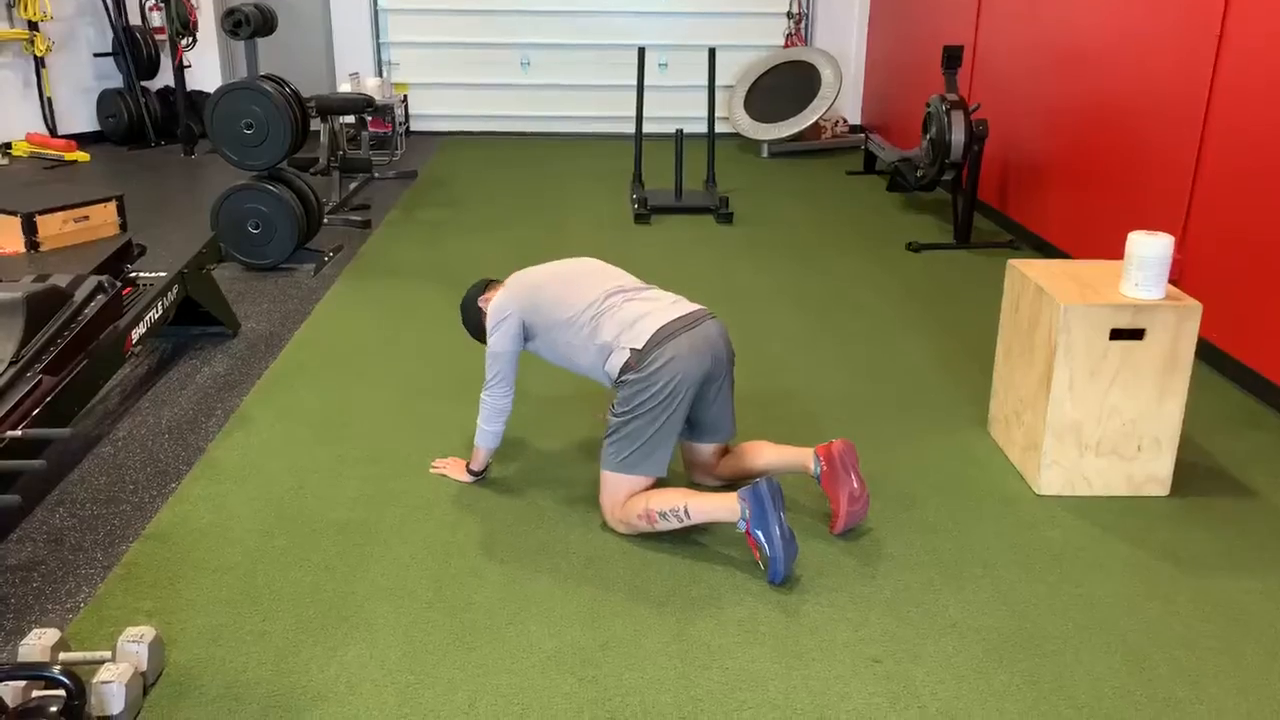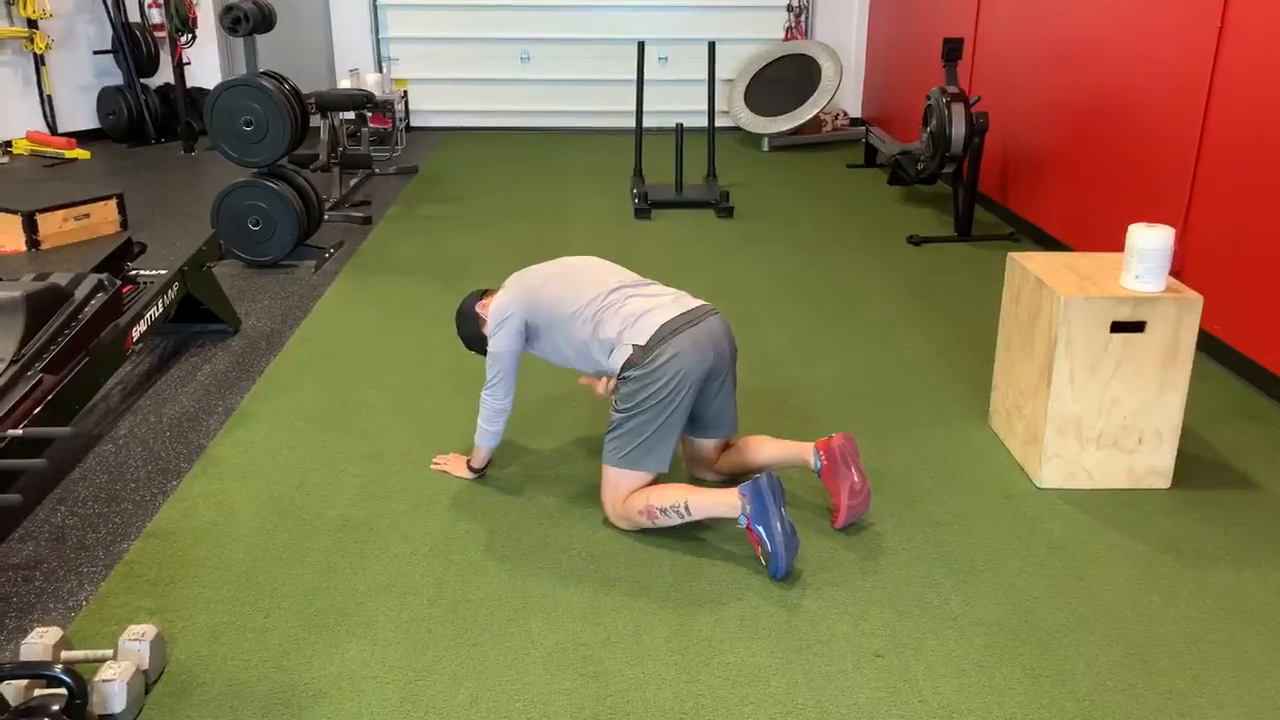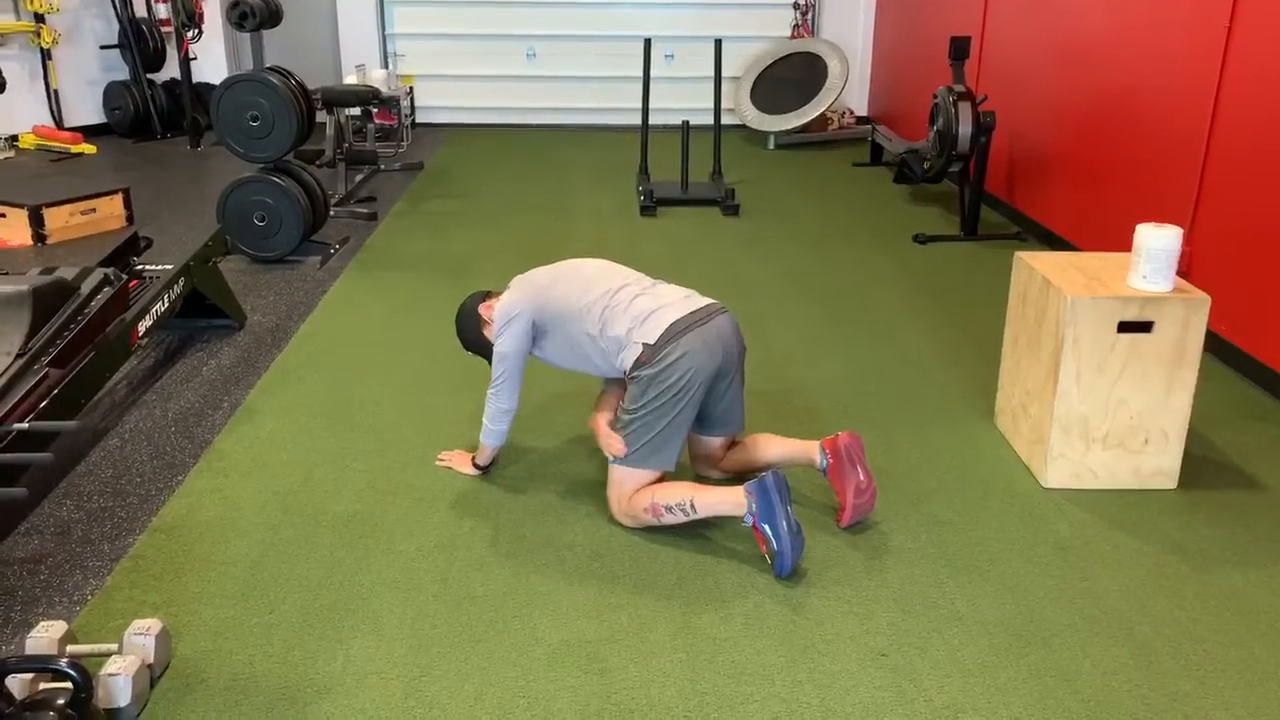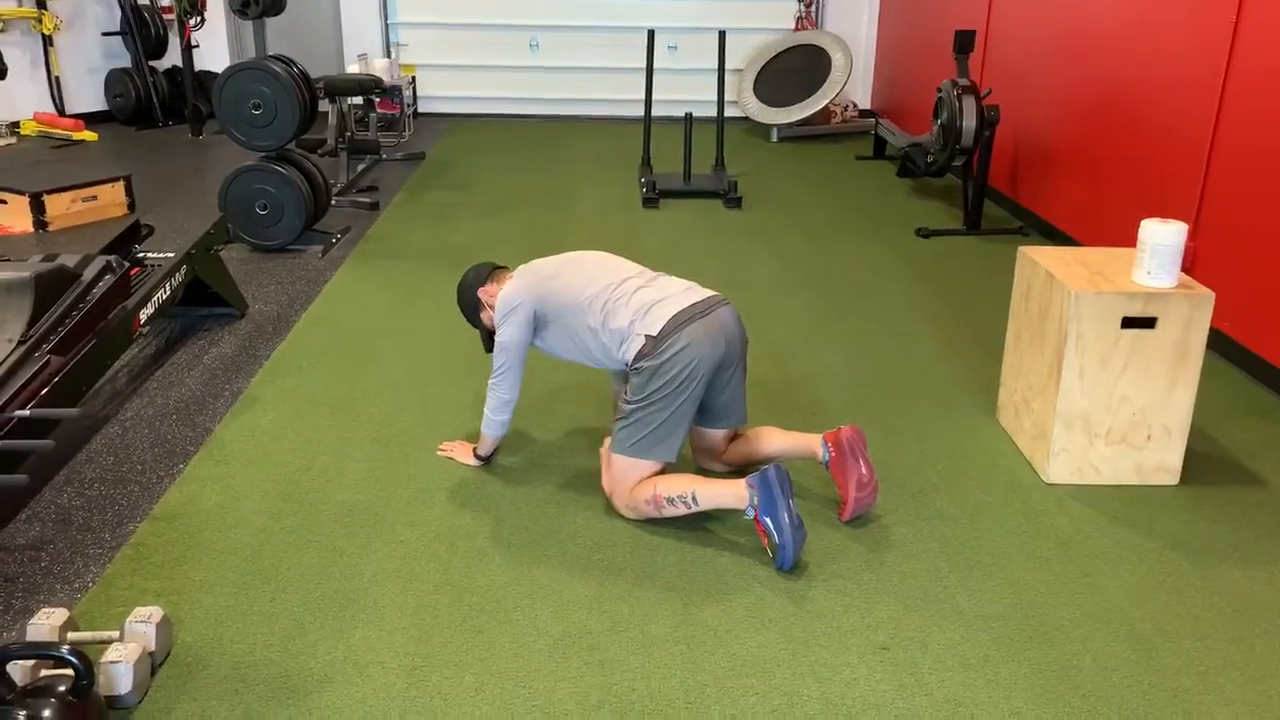
dt=1s
person 1, frame 1
left shoulder: (505, 305)
right shoulder: (569, 269)
left elbow: (498, 394)
left wrist: (475, 466)
right wrist: (629, 424)
left hip: (661, 358)
right hip: (706, 330)
left knee: (619, 511)
right knee: (709, 466)
left ankle: (743, 508)
right ankle: (821, 460)
person 1, frame 2
left shoulder: (506, 306)
right shoulder: (555, 277)
left elbow: (497, 395)
left wrist: (474, 463)
right wrist: (612, 381)
left hip: (663, 353)
right hip: (709, 325)
left knee: (621, 507)
right knee: (708, 462)
left ankle: (745, 502)
right ankle: (821, 454)
person 1, frame 3
left shoulder: (513, 307)
right shoulder: (555, 287)
left elbow: (502, 396)
left wrist: (480, 459)
right wrist: (602, 415)
left hip: (672, 351)
right hip: (718, 324)
left knee: (626, 505)
right knee: (713, 458)
left ankle: (750, 500)
right ankle: (826, 453)
person 1, frame 4
left shoulder: (515, 297)
right shoulder: (558, 276)
left elbow: (504, 385)
left wrist: (481, 451)
right wrist: (617, 436)
left hip: (674, 343)
right hip: (719, 316)
left knee: (629, 495)
right knee: (715, 452)
left ankle: (753, 493)
right ankle: (830, 446)
